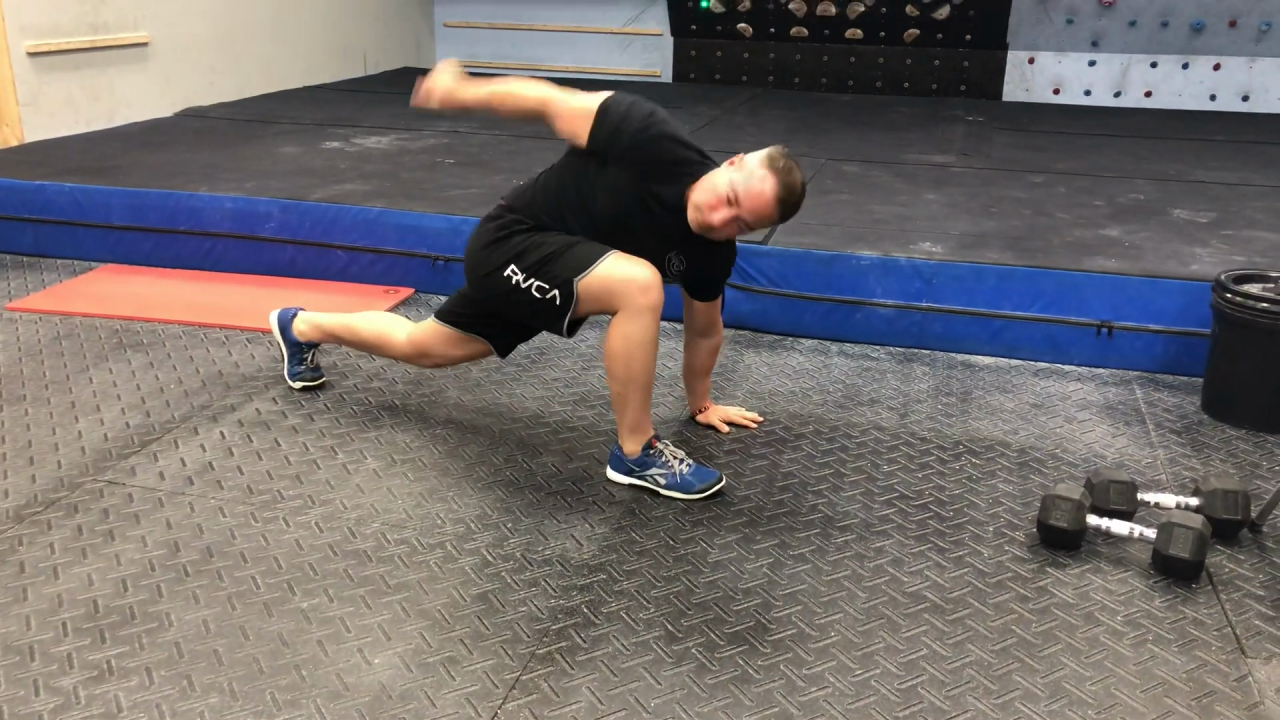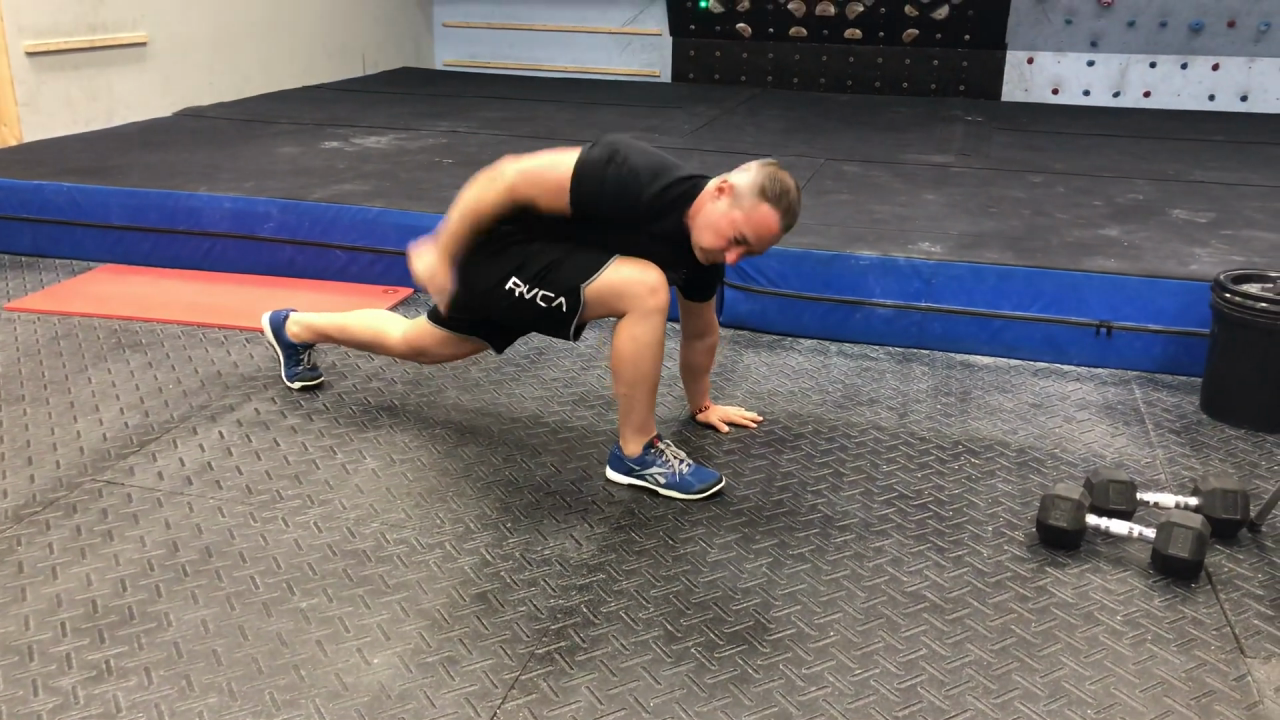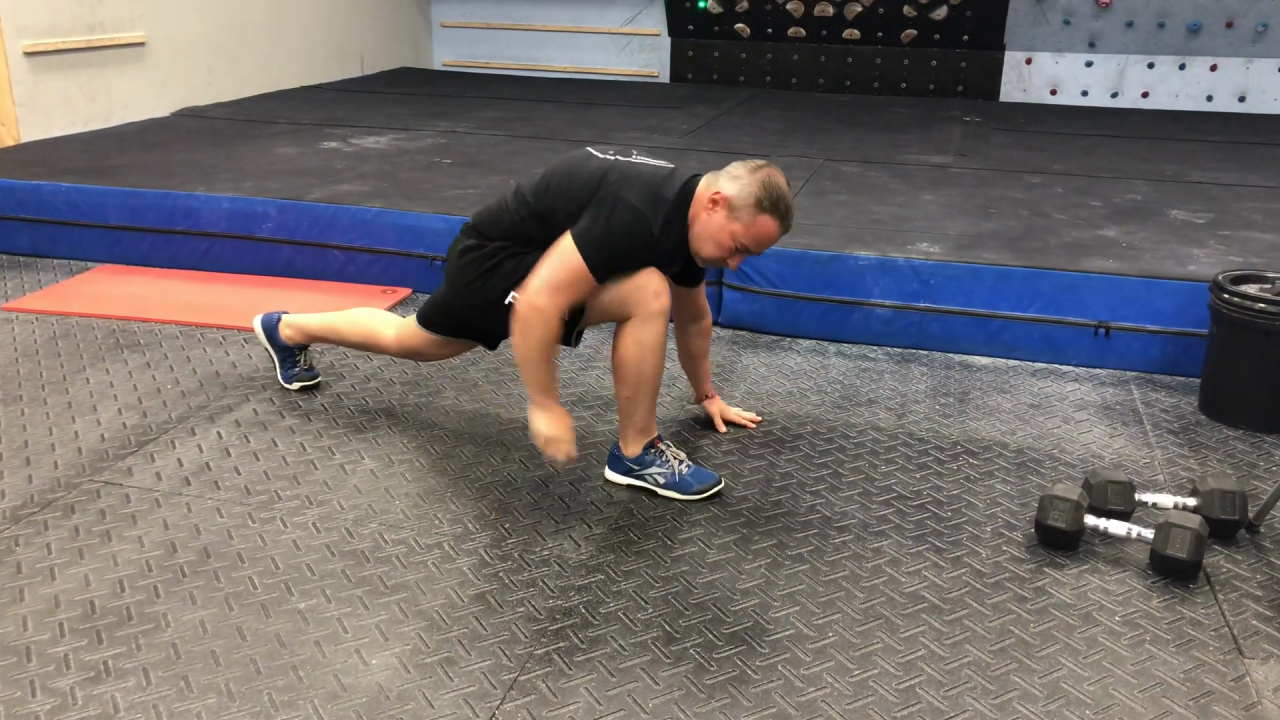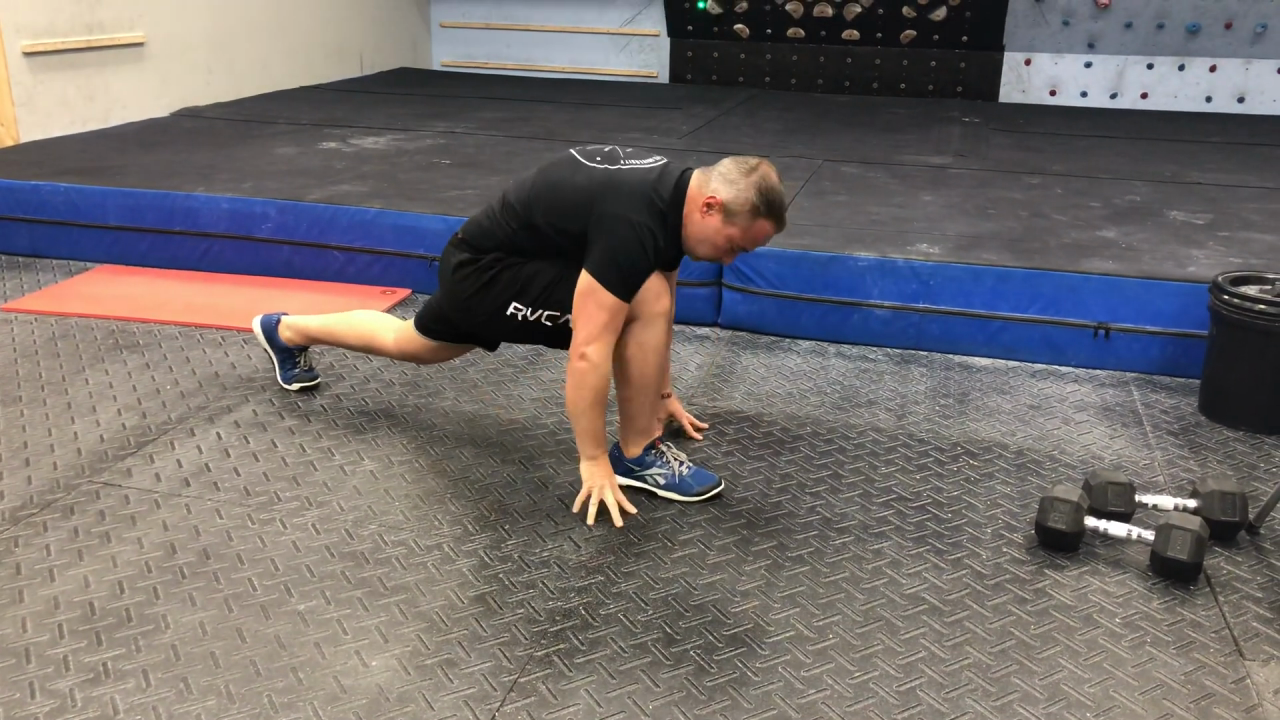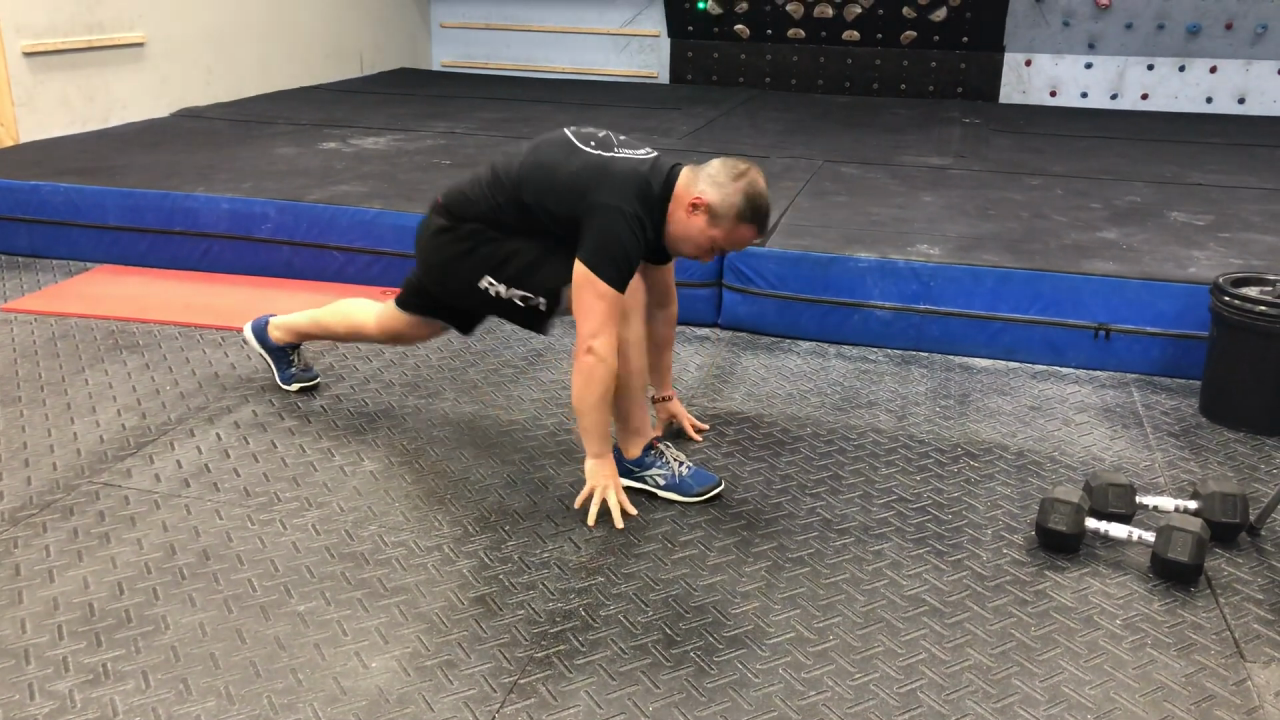
dt=0.2s
person 1, frame 1
left shoulder: (713, 255)
right shoulder: (656, 147)
left elbow: (704, 330)
right elbow: (549, 100)
left wrist: (701, 402)
right wrist: (464, 92)
left hip: (553, 267)
right hip: (507, 244)
left knee: (420, 348)
right knee: (638, 285)
left ankle: (302, 328)
right ankle: (635, 454)
person 1, frame 2
left shoulder: (708, 256)
right shoulder: (639, 181)
left elbow: (700, 331)
right elbow: (512, 178)
left wrist: (701, 402)
right wrist: (442, 250)
left hip: (529, 266)
right hip: (499, 252)
left knee: (414, 341)
right knee: (645, 289)
left ankle: (295, 329)
right ankle: (636, 451)
person 1, frame 3
left shoulder: (692, 228)
right shoulder: (637, 213)
left elbow: (693, 316)
right elbow: (539, 301)
left wrist: (705, 394)
right wrist: (546, 408)
left hip: (494, 278)
right hip: (490, 263)
left knee: (409, 340)
right knee: (646, 295)
left ankle: (287, 329)
right ankle: (635, 452)
person 1, frame 4
left shoulder: (673, 196)
right shoulder: (636, 220)
right elbow: (588, 349)
left wrist: (662, 393)
right wrist: (593, 460)
left hip: (484, 262)
right hip: (482, 274)
left knee: (412, 343)
right knee: (648, 299)
left ankle: (286, 331)
right ankle: (636, 454)
person 1, frame 5
left shoulder: (661, 190)
right shoulder: (623, 210)
left elbow: (662, 303)
right elbow: (594, 345)
left wrist: (663, 394)
right wrist: (598, 460)
left hip: (461, 233)
right hip: (462, 238)
left knee: (394, 324)
right knee: (621, 298)
left ankle: (276, 332)
right ankle: (635, 454)
